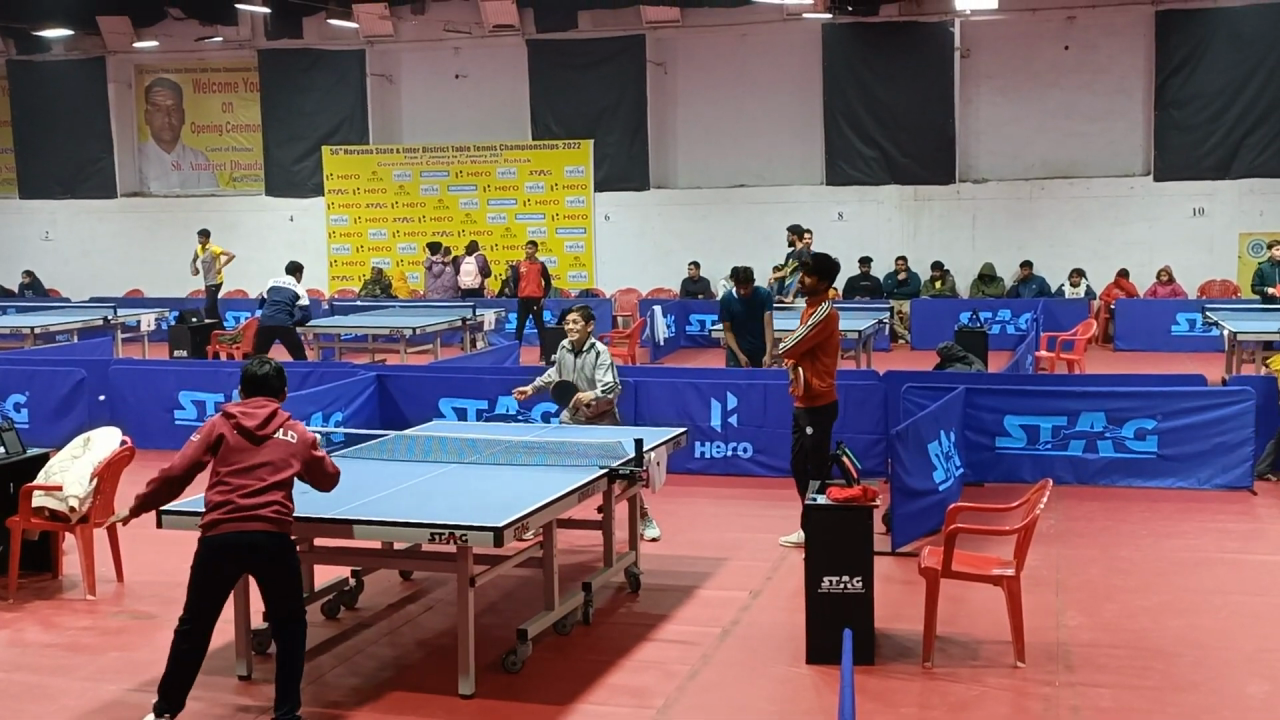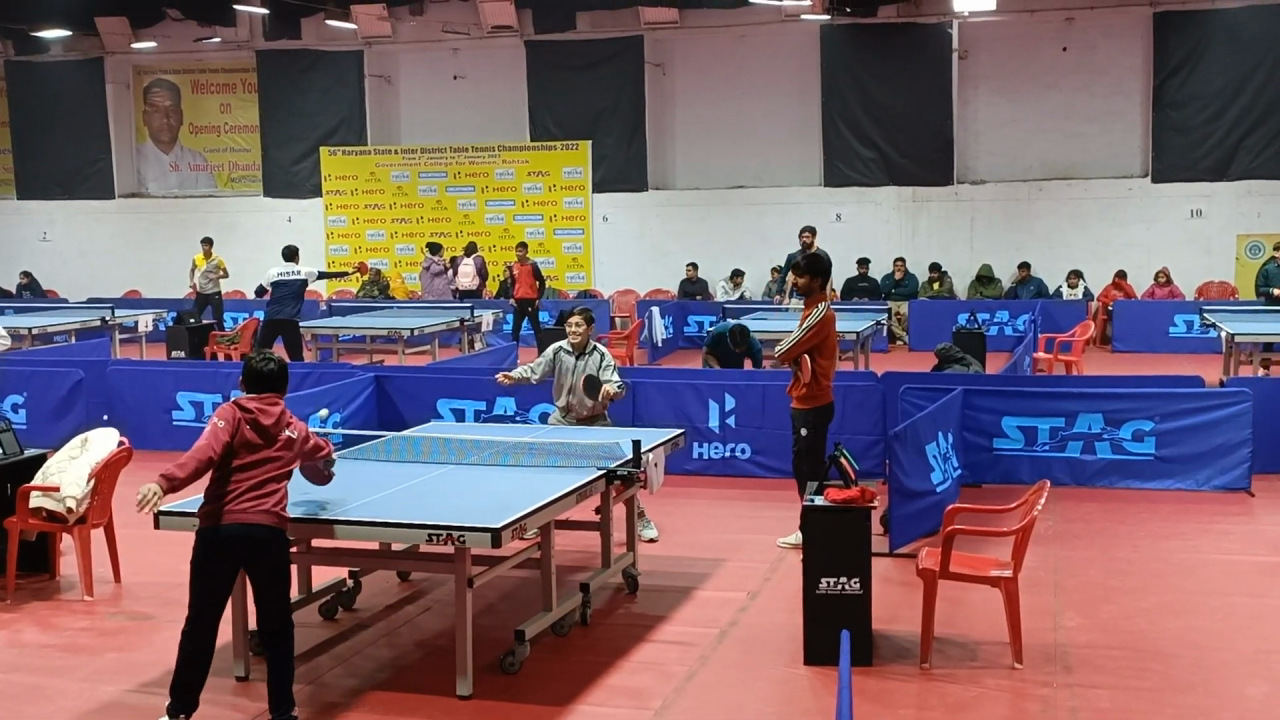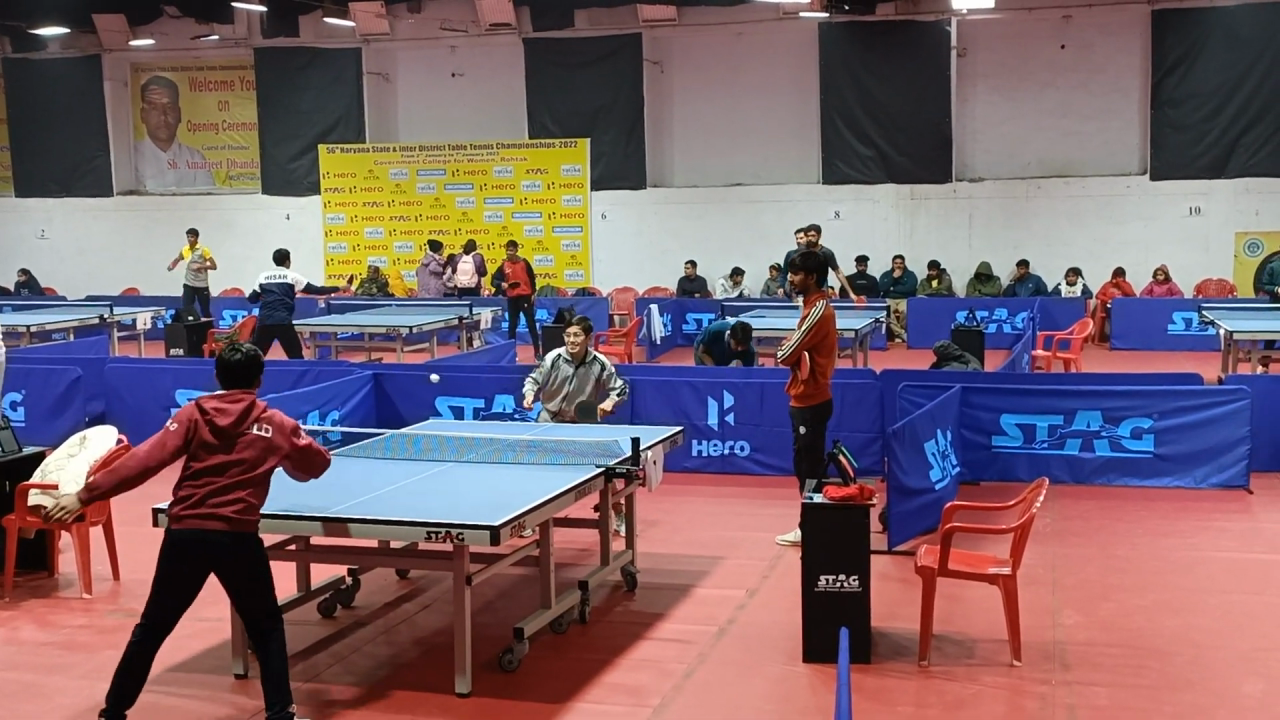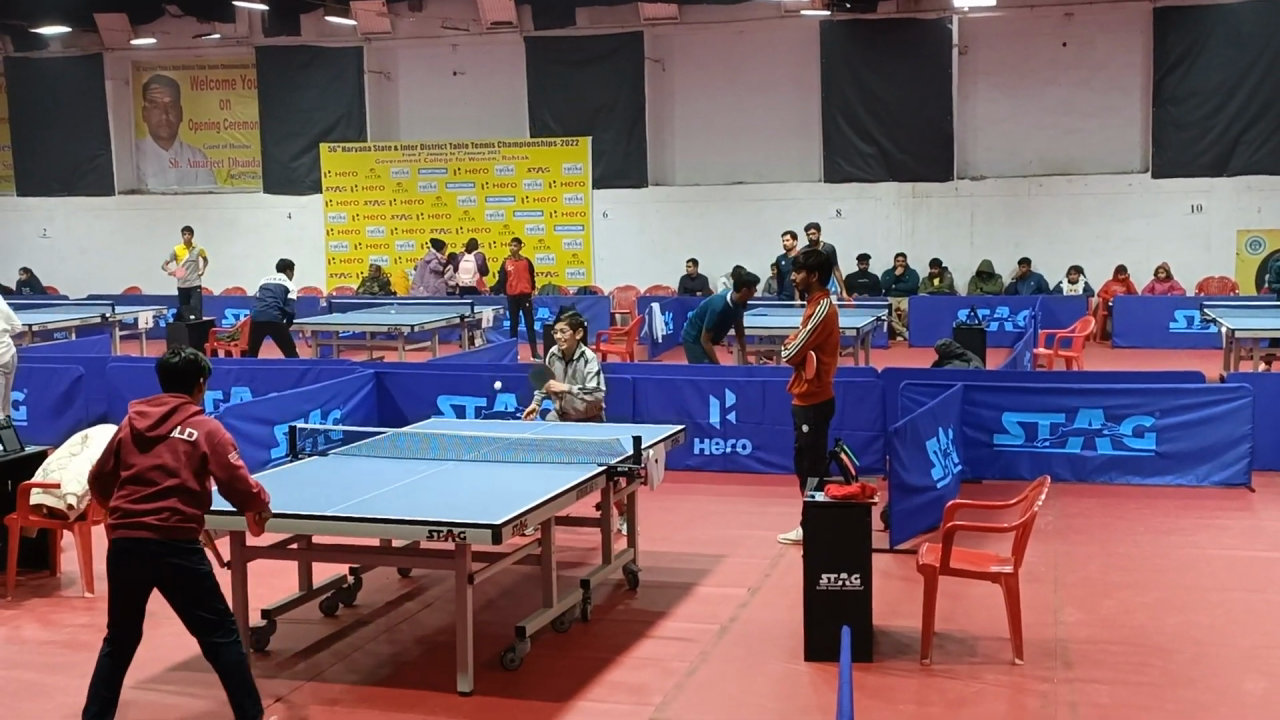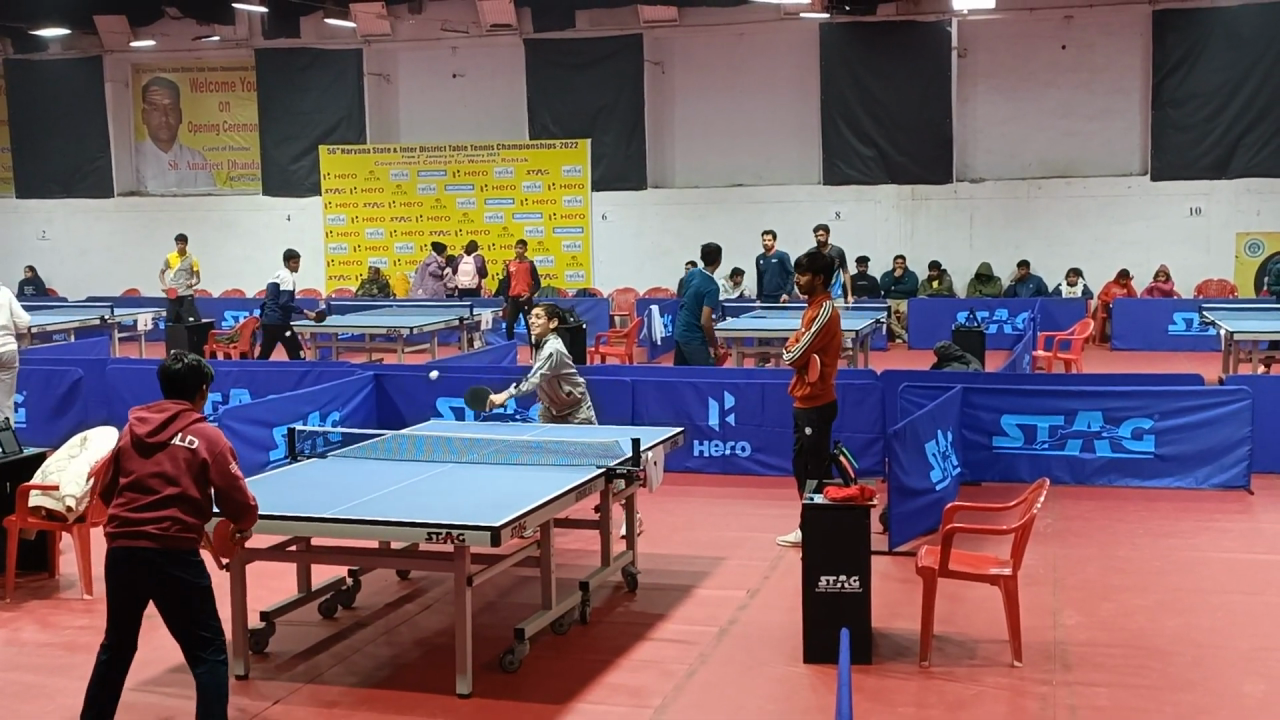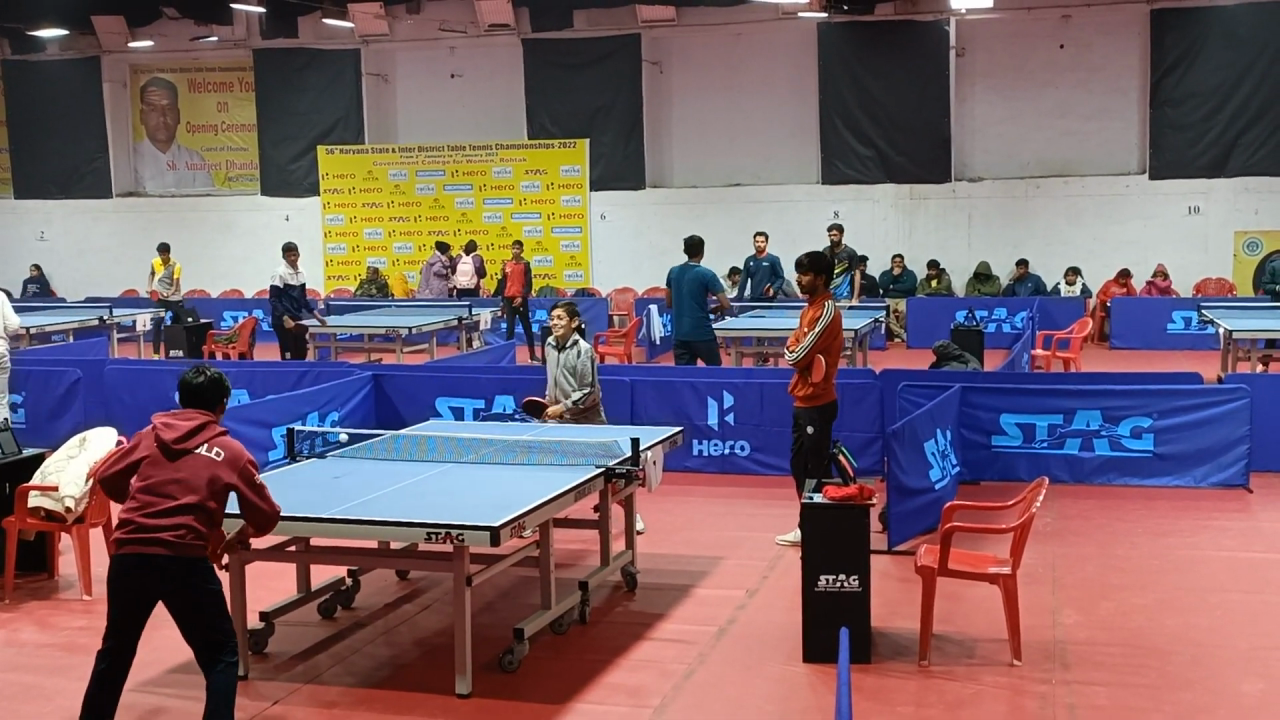
dt=0.3s
person 1, frame 1
left shoulder: (220, 424)
right shoulder: (297, 433)
left elbow: (176, 474)
right elbow: (329, 479)
left wrist: (135, 508)
left hip: (221, 537)
right hip: (272, 537)
left knee: (193, 626)
right knee: (290, 627)
person 1, frame 2
left shoulder: (231, 414)
right shoulder: (296, 429)
left elbow: (205, 453)
right elbow: (323, 463)
left wrist: (163, 482)
left hip: (219, 530)
right hip: (268, 532)
left knee: (200, 624)
right knee: (277, 628)
person 1, frame 3
left shoulder: (192, 415)
right shoulder: (274, 424)
left elbow: (144, 460)
right elbow: (316, 462)
left wrist: (87, 495)
right wrist: (286, 458)
left hip: (185, 535)
right hip: (238, 538)
left knee: (151, 627)
right knee: (266, 628)
person 1, frame 4
left shoulder: (129, 424)
right shoulder: (206, 429)
left elbow: (99, 480)
right elbow: (242, 490)
left wrist: (119, 509)
right wrist: (261, 507)
left hip: (124, 545)
right hip: (174, 546)
left knee: (120, 639)
right knee: (221, 635)
person 1, frame 5
left shoulder: (131, 430)
right shoulder: (208, 437)
left elbow: (107, 492)
right elbow: (240, 506)
right wrist: (241, 524)
left hip: (122, 551)
right hip: (173, 555)
left knee: (116, 647)
right knee: (208, 653)
person 1, frame 6
left shoulder: (150, 436)
right shoulder: (229, 452)
left elbow: (106, 479)
right elbow: (266, 517)
right wrist: (240, 536)
left hip: (129, 556)
right hip: (184, 561)
left knee: (115, 650)
right knee: (221, 656)
person 2, frame 1
left shoulder: (823, 313)
right shoulder: (812, 308)
left elbow: (786, 348)
left wrist: (789, 351)
right wrist: (794, 361)
left hip: (818, 403)
right hip: (804, 401)
left knee: (816, 470)
right knee: (800, 467)
person 2, frame 2
left shoulder: (820, 313)
right shoulder: (814, 309)
left elbow: (782, 352)
right elbow: (797, 350)
left wrist: (786, 349)
right wrist: (795, 357)
left hip: (813, 404)
right hip: (805, 401)
left knee: (811, 471)
right knee: (802, 468)
person 2, frame 3
left shoulder: (817, 311)
right shoulder: (815, 307)
left elbow: (785, 355)
right elbow: (797, 348)
left wrist: (787, 349)
right wrist: (791, 349)
left hip: (810, 401)
right hip: (806, 398)
left knee: (810, 468)
right knee: (804, 466)
person 2, frame 4
left shoulder: (822, 309)
right shoulder: (816, 305)
left elbow: (790, 355)
right elbow: (796, 345)
left wrist: (790, 348)
right wrist: (793, 346)
left hip: (813, 400)
right hip: (807, 398)
left knee: (813, 467)
right knee: (804, 465)
person 2, frame 5
left shoulder: (825, 312)
right shoulder: (812, 308)
left elbow: (795, 356)
right elbow: (793, 348)
left wrist: (792, 353)
right wrist: (793, 351)
left hip: (816, 403)
right hip: (804, 400)
left knee: (816, 469)
right knee: (802, 466)
person 2, frame 6
left shoulder: (827, 312)
right shoulder: (810, 308)
left elbow: (797, 357)
right elbow: (793, 347)
left wrist: (794, 352)
right wrist: (794, 350)
left hip: (817, 402)
right hip: (803, 400)
left knee: (816, 468)
right knee: (799, 464)
person 3, frame 1
left shoulder: (600, 352)
right shoulder: (564, 347)
left elbow: (611, 387)
left wrist: (592, 395)
right wrist: (533, 387)
left hip: (603, 419)
right hip: (573, 418)
left ankle: (645, 520)
person 3, frame 2
left shoulder: (601, 355)
right shoulder: (557, 350)
left elbow: (618, 386)
right elbow: (534, 369)
left wrist: (611, 390)
right wrist: (515, 376)
left hip: (595, 421)
right hip: (563, 419)
left ankle: (641, 520)
person 3, frame 3
left shoulder: (600, 363)
right shoulder: (554, 358)
left elbow: (622, 388)
right elbow: (534, 379)
left wrist: (610, 401)
right wrist: (529, 394)
right hip: (551, 419)
left ankle: (620, 517)
person 3, frame 4
left shoulder: (589, 359)
right shoulder: (553, 355)
left elbow: (596, 394)
left wrist: (565, 388)
right wrist: (536, 402)
left hip: (589, 421)
right hip: (559, 418)
left knee: (608, 471)
right knee: (539, 465)
left ankle: (624, 516)
right ankle: (533, 515)
person 3, frame 5
left shoulder: (552, 349)
right shoulder: (536, 342)
left elbow: (536, 381)
left wrist: (505, 395)
right wrist: (543, 398)
left hip: (575, 412)
right hip: (550, 412)
left knee: (600, 463)
right knee: (538, 464)
left ankle: (630, 510)
right ankle: (536, 518)
person 3, frame 6
left shoulder: (583, 350)
right shoulder: (550, 344)
left elbow: (589, 390)
left wrist: (563, 407)
right wrist: (548, 401)
left hip: (588, 416)
right hip: (560, 416)
left knee: (607, 466)
right knee: (543, 464)
left ankle: (630, 512)
right ankle: (536, 516)
